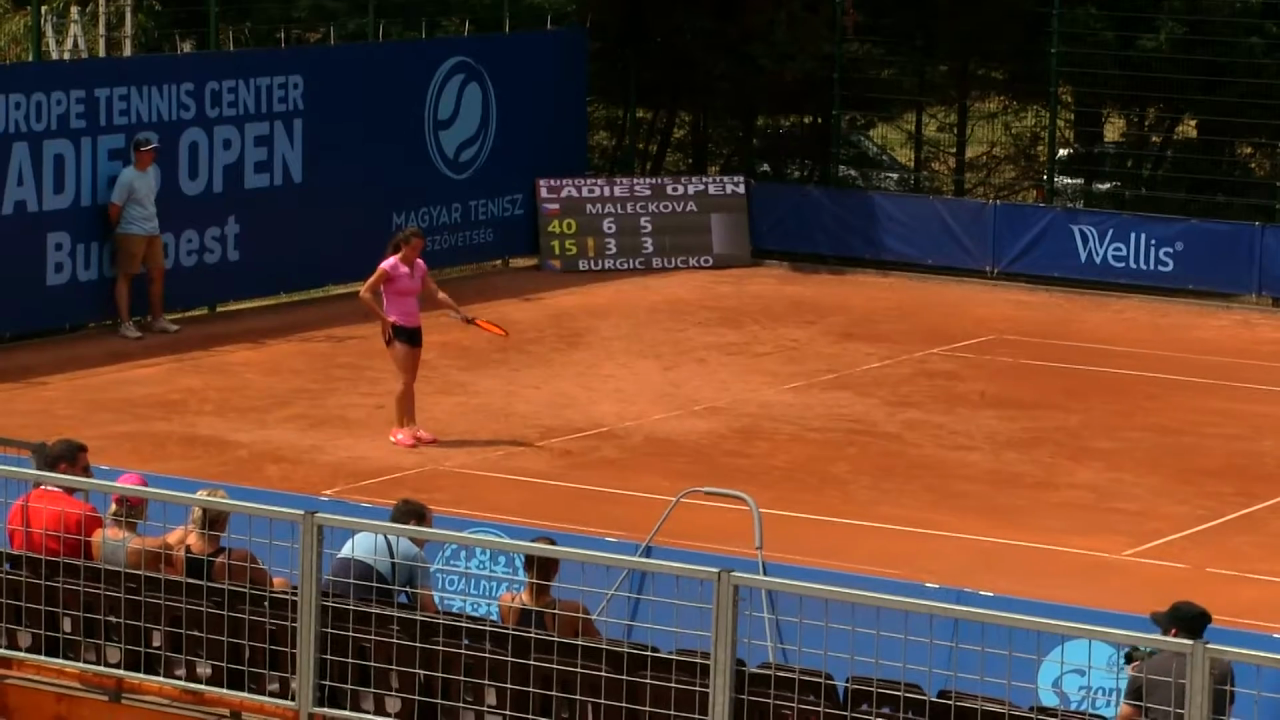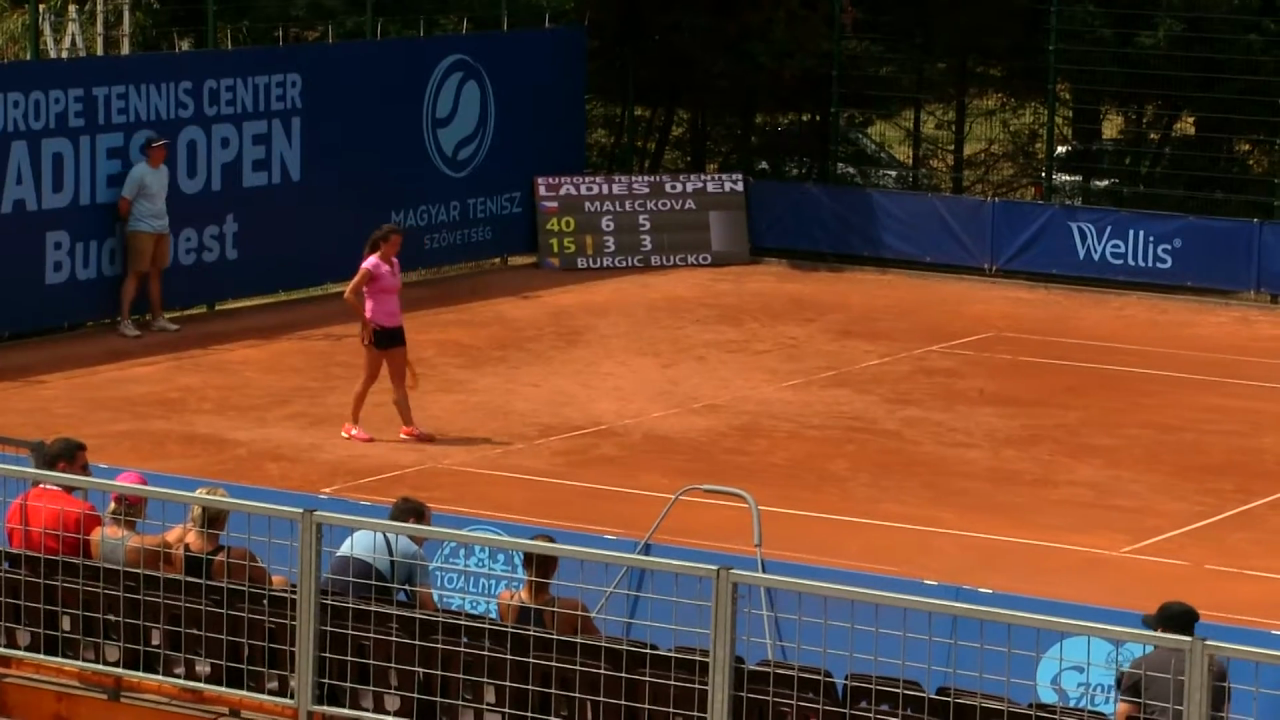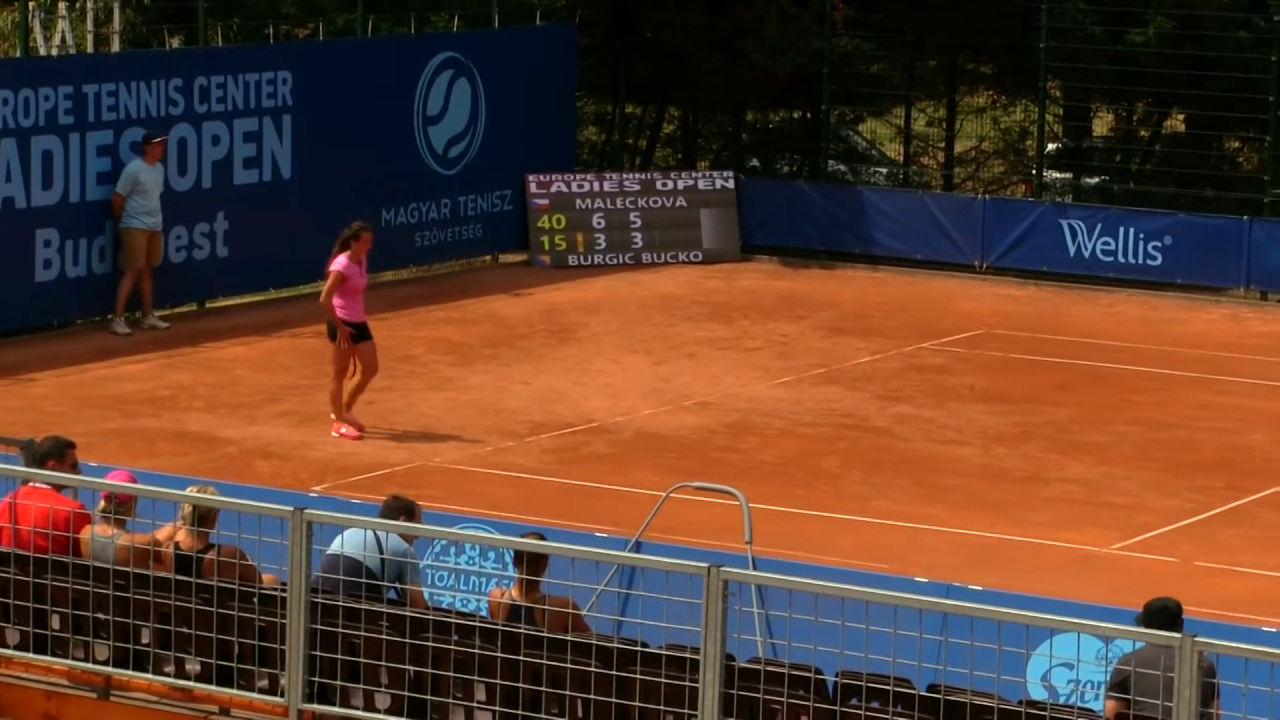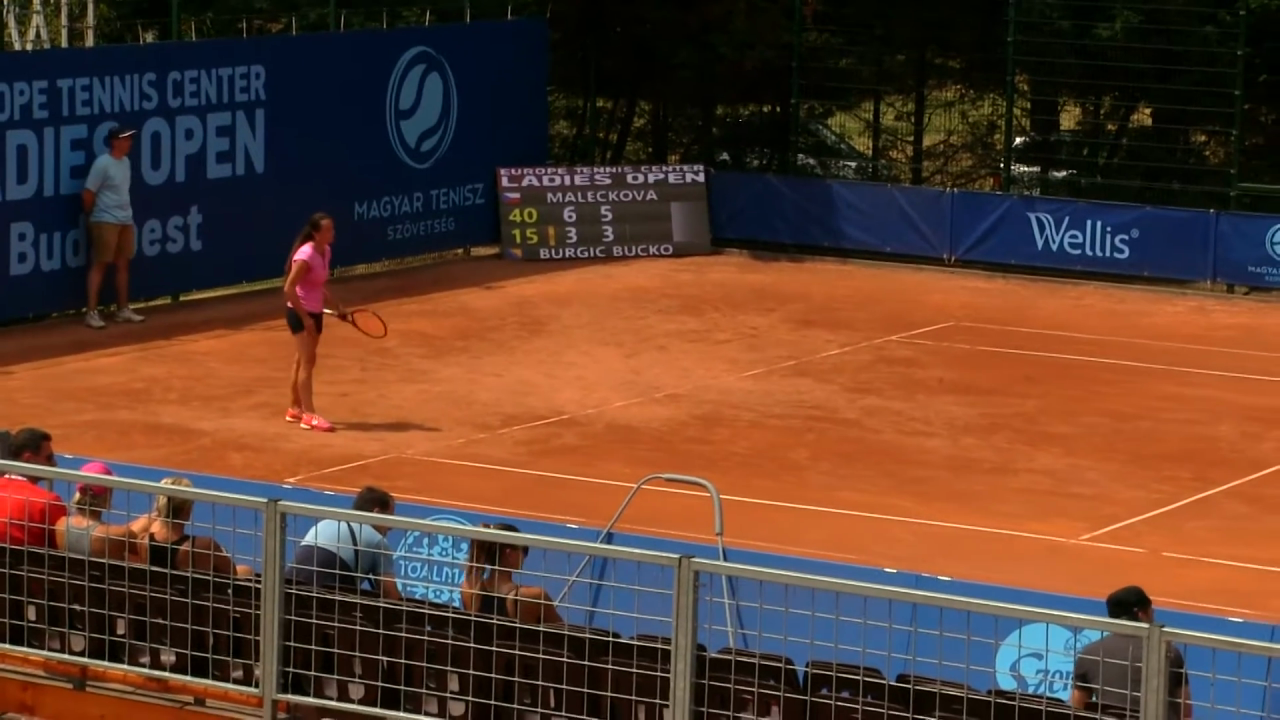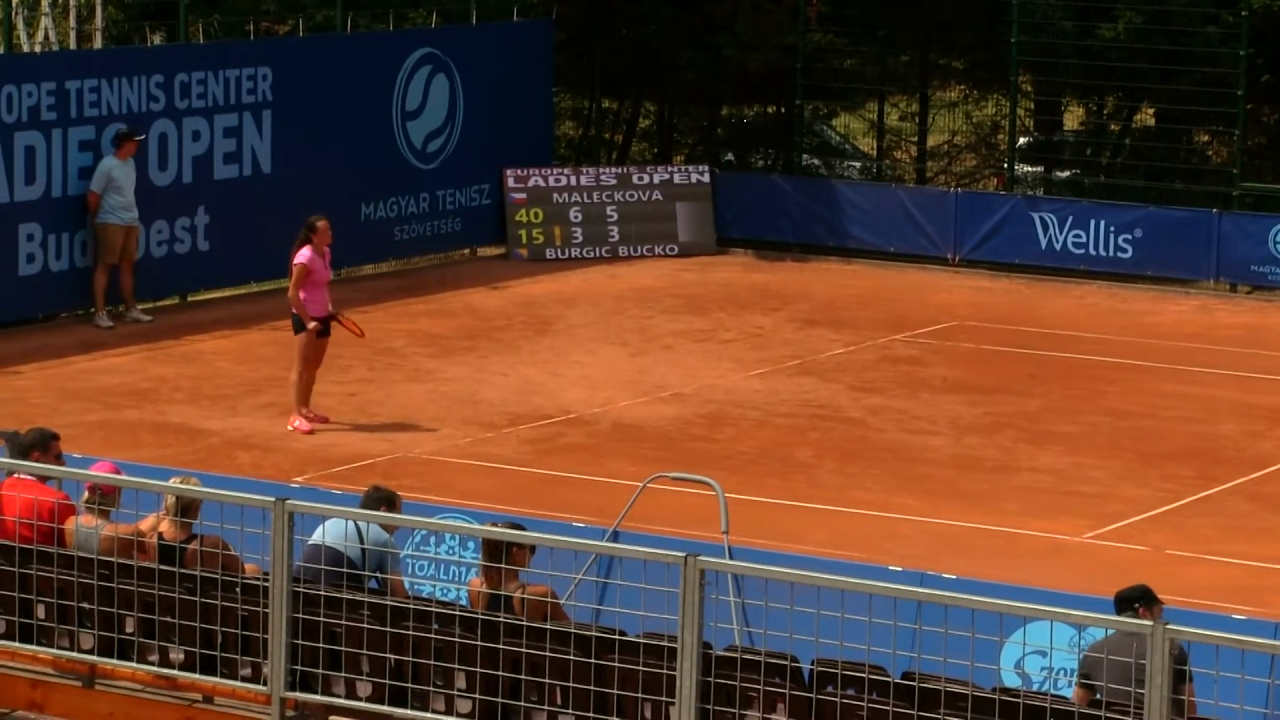
dt=0.4s
person 1, frame 1
left shoulder: (420, 266)
right shoulder: (389, 266)
left elbow: (435, 293)
right elbow: (365, 293)
left wrist: (458, 311)
right wrist: (384, 318)
left hip: (414, 328)
right hip: (396, 329)
left knee: (410, 381)
right knee: (406, 380)
left ankle: (411, 427)
right ankle: (399, 429)
person 1, frame 2
left shoulder: (394, 264)
right shoulder: (371, 266)
right elbow: (349, 295)
right wrist: (366, 321)
left hip: (395, 328)
right hip: (378, 330)
left knee: (399, 379)
right knee: (369, 378)
left ankle: (409, 427)
right ankle: (351, 425)
person 1, frame 3
left shoulder: (362, 260)
right shoulder: (341, 266)
right elbow: (325, 299)
right wrist: (339, 326)
left hip: (359, 323)
right hip: (343, 324)
left knee: (371, 369)
right knee: (339, 374)
left ankle: (345, 412)
right ankle: (339, 423)
person 1, frame 4
left shoulder: (326, 251)
right shoulder: (305, 256)
right elbow: (289, 289)
left wrist: (334, 304)
right wrist: (305, 317)
left hip: (315, 313)
right hip: (299, 313)
left knee: (302, 362)
right knee: (307, 362)
left ankle: (295, 409)
right ankle: (309, 415)
person 1, frame 5
left shoulder: (326, 253)
right shoulder: (305, 258)
right elbow: (292, 294)
left wrist: (329, 306)
right wrist: (307, 320)
left hip: (322, 317)
right hip: (305, 318)
left knee: (314, 366)
right knee: (301, 365)
left ankle: (305, 409)
right ankle: (296, 417)
person 2, frame 1
left shoulder: (152, 172)
right shoulder: (127, 177)
right elbow: (114, 208)
right wrist: (120, 229)
left hip: (153, 232)
right hip: (132, 234)
left knee: (157, 274)
right knee: (125, 277)
left ankle: (158, 319)
right ankle: (125, 324)
person 2, frame 2
left shoulder: (164, 170)
right shoulder: (138, 172)
right elbow: (124, 203)
left wrist: (159, 222)
right wrist: (130, 224)
left hip: (162, 230)
right hip: (141, 231)
left knee: (155, 274)
right knee: (134, 274)
left ankle: (157, 318)
right ankle: (125, 321)
person 2, frame 3
left shoulder: (160, 168)
right shoulder: (134, 169)
right elbow: (117, 199)
left wrist: (154, 220)
right wrist: (122, 221)
left hip: (155, 227)
right hip: (135, 227)
left knee: (147, 272)
right knee: (132, 272)
left ankle: (148, 316)
right ankle: (117, 319)
person 2, frame 4
left shoulder: (126, 162)
right shoulder: (102, 163)
right elbow: (88, 194)
left wrist: (123, 214)
right wrist: (92, 216)
left hip: (126, 221)
right hip: (105, 222)
left knee: (123, 265)
right knee: (99, 265)
left ankle: (123, 309)
right ankle: (91, 312)
person 2, frame 5
left shoulder: (130, 163)
right shoulder: (106, 165)
right elbow: (92, 197)
left wrist: (130, 215)
right wrist: (96, 219)
left hip: (131, 222)
right hip: (111, 223)
left knee: (127, 266)
right knee: (104, 266)
left ankle: (131, 310)
right ankle: (100, 313)
